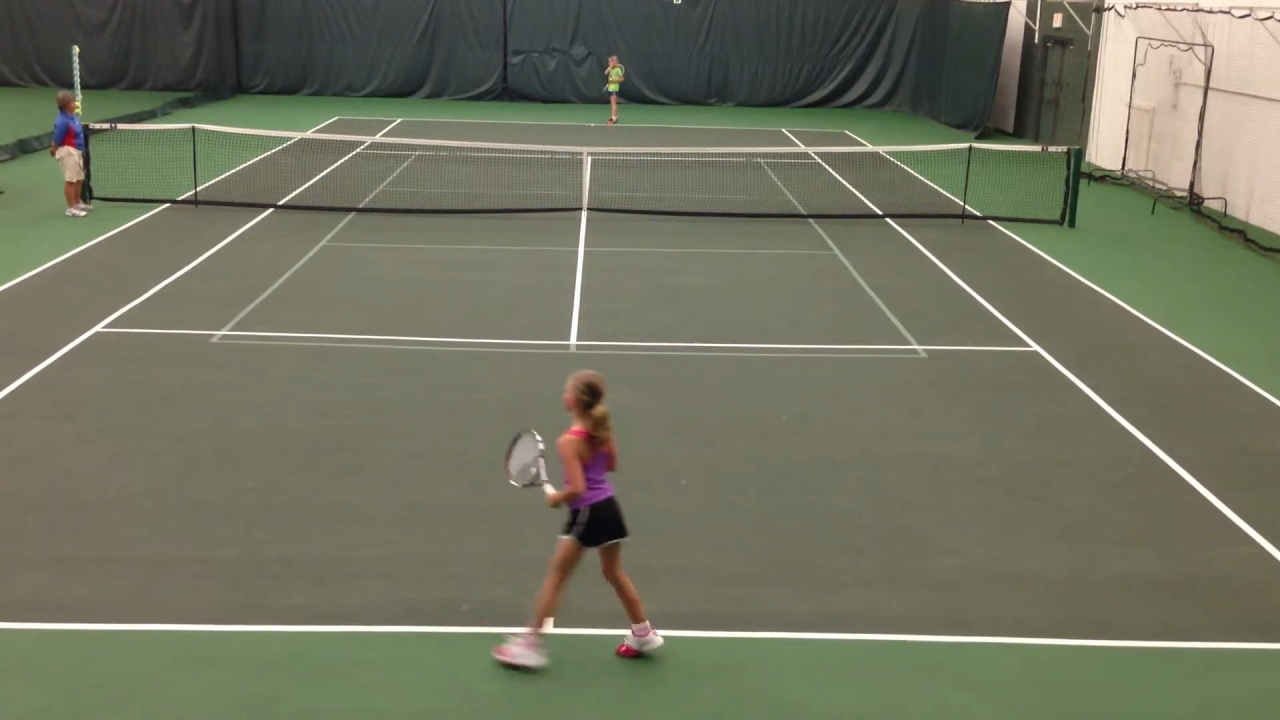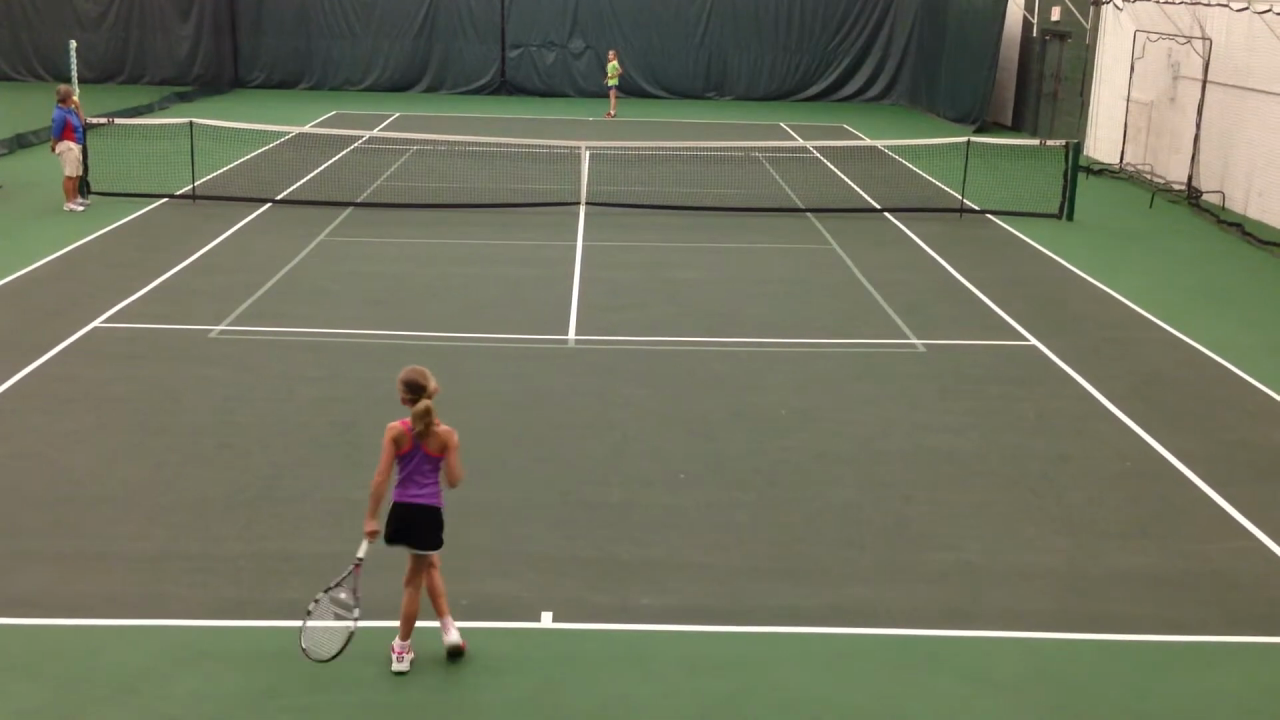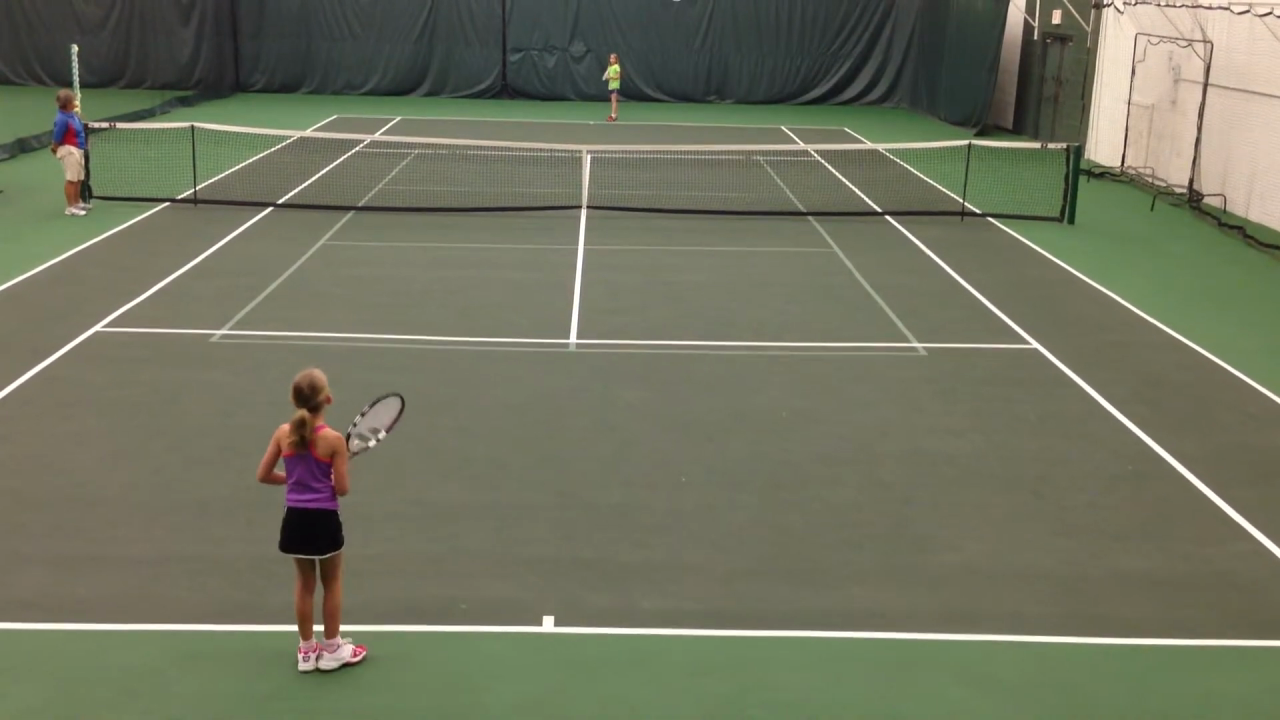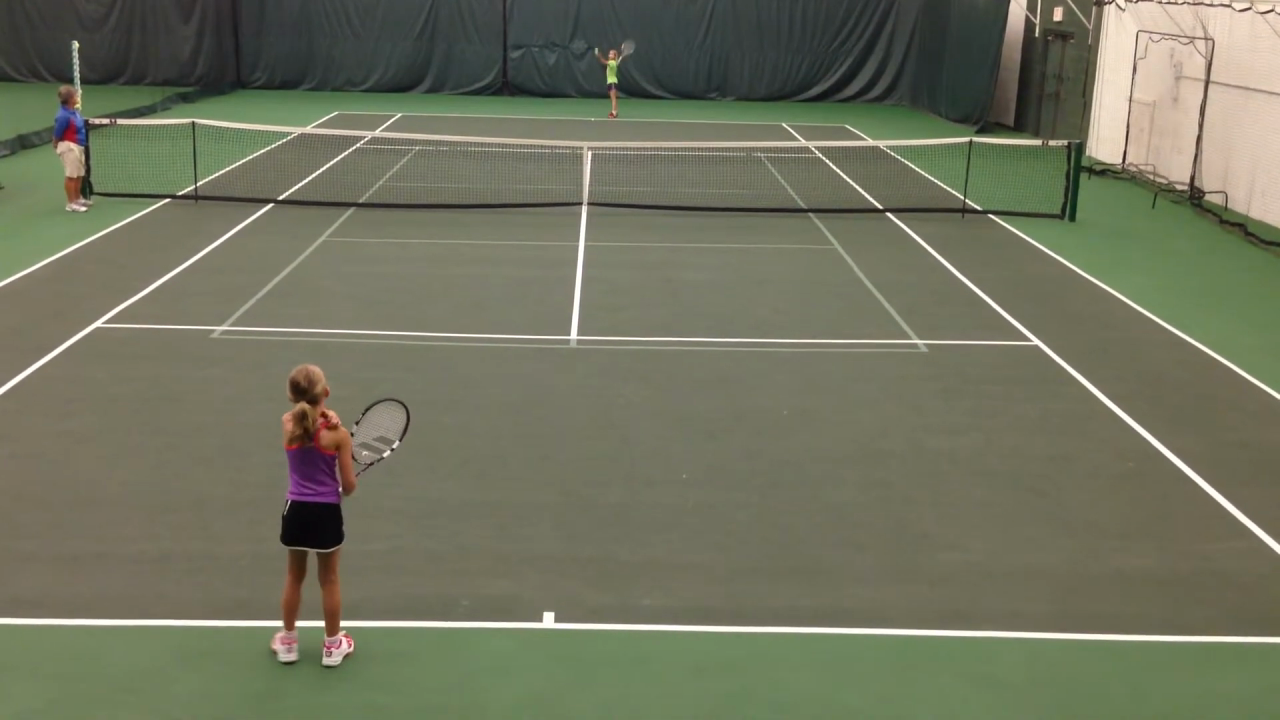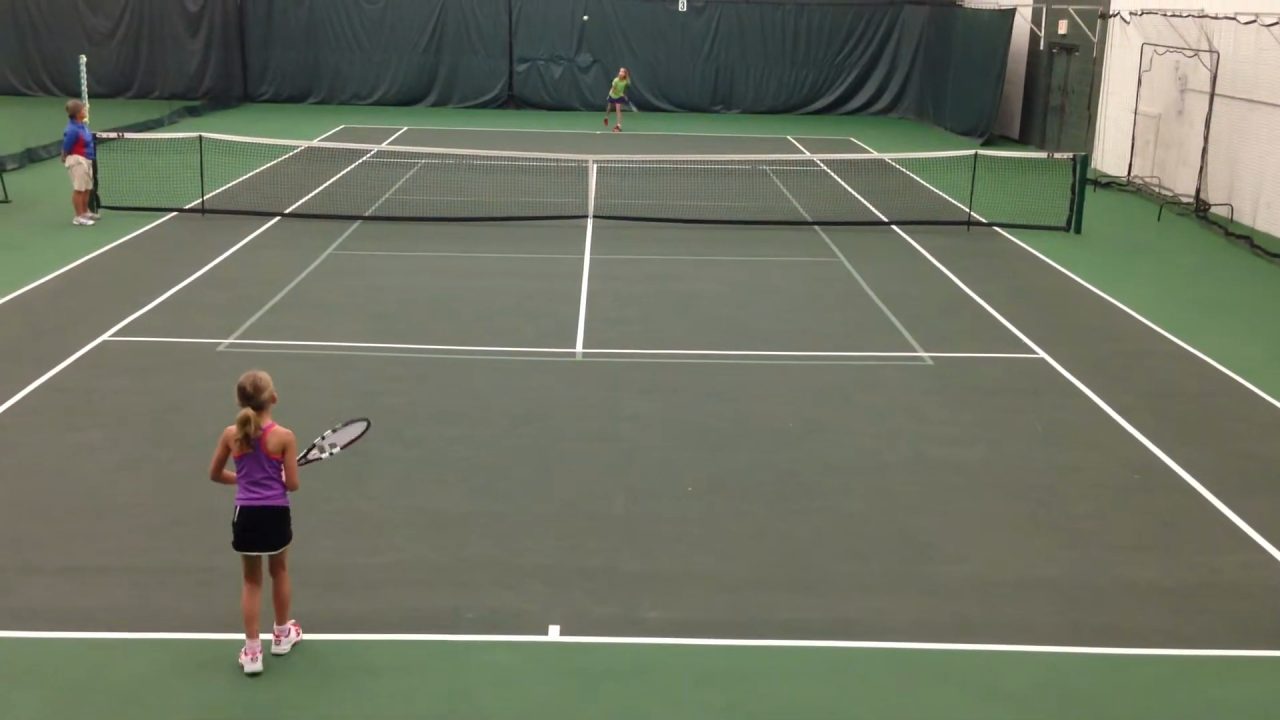
dt=1s
person 1, frame 1
left shoulder: (569, 441)
right shoulder: (603, 432)
left elbow: (576, 490)
left wrist: (555, 498)
left hip: (586, 515)
right hip: (609, 509)
left knee: (555, 580)
right knee: (615, 574)
left ankle: (530, 645)
right ankle: (643, 634)
person 1, frame 2
left shoulder: (395, 430)
right shoulder: (446, 434)
left elbow: (381, 477)
right elbow: (454, 481)
left wrist: (371, 518)
left hip: (401, 510)
right hip: (428, 512)
left knee: (429, 566)
right knee: (414, 580)
left ankle: (448, 628)
right ankle: (402, 649)
person 1, frame 3
left shoulder: (283, 434)
right shoulder: (334, 439)
left elbow: (263, 476)
right elbow: (342, 489)
left hip: (295, 519)
right hip: (324, 519)
left knee: (305, 583)
right knee: (332, 584)
left ankle: (306, 651)
right ankle: (332, 649)
person 1, frame 4
left shoulder: (287, 424)
right shoulder: (338, 435)
left elbow: (310, 425)
right elbow: (349, 485)
left wrist: (327, 416)
right wrist: (343, 490)
left hip: (296, 511)
right hip: (326, 513)
left knee: (294, 577)
right knee: (329, 580)
left ankle: (287, 640)
right ankle: (333, 645)
person 1, frame 5
left shoulder: (230, 435)
right shoulder: (283, 436)
left elbow: (215, 475)
right elbow: (293, 484)
left hip: (246, 515)
right hip: (275, 514)
left knee: (251, 581)
right knee: (279, 571)
left ankle: (252, 651)
right ankle: (282, 633)
